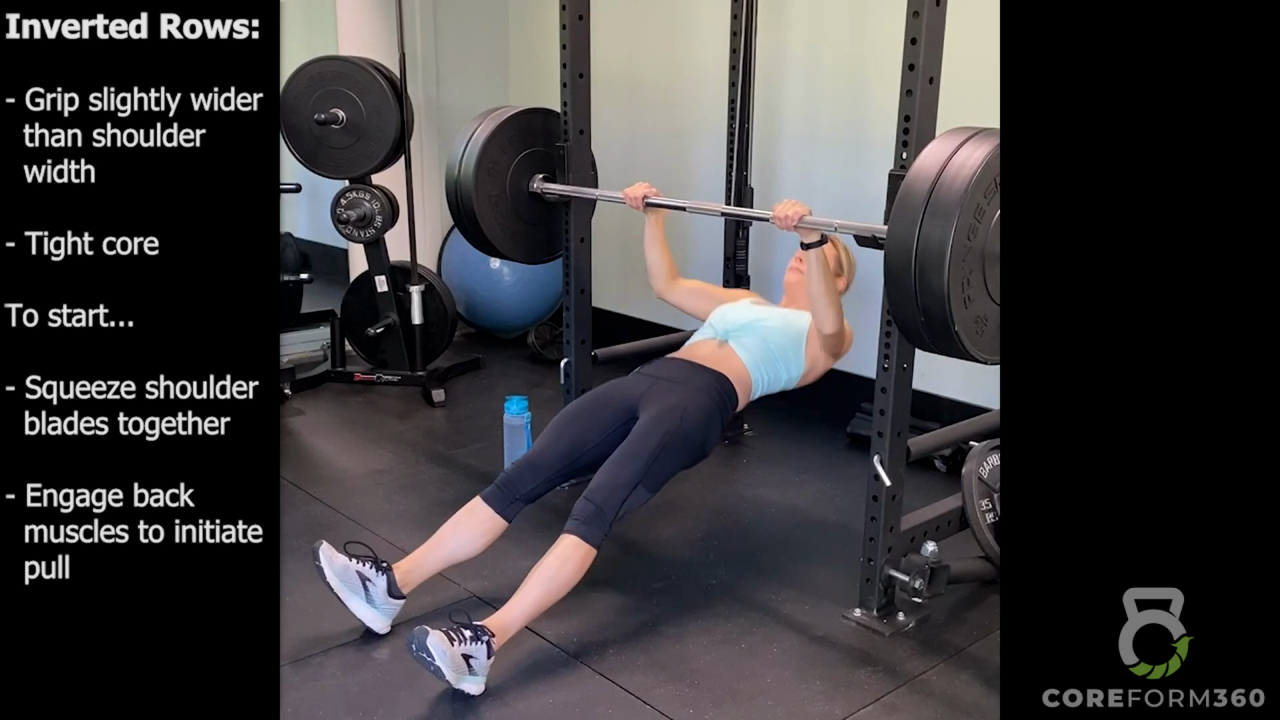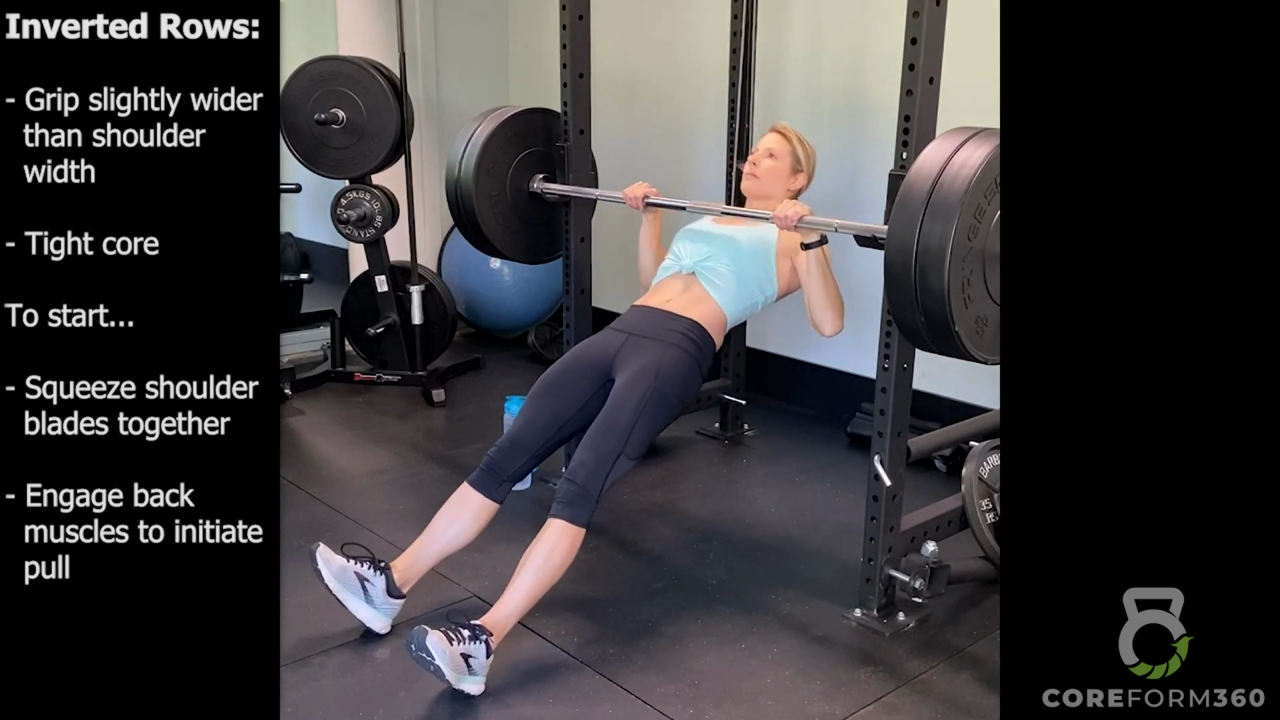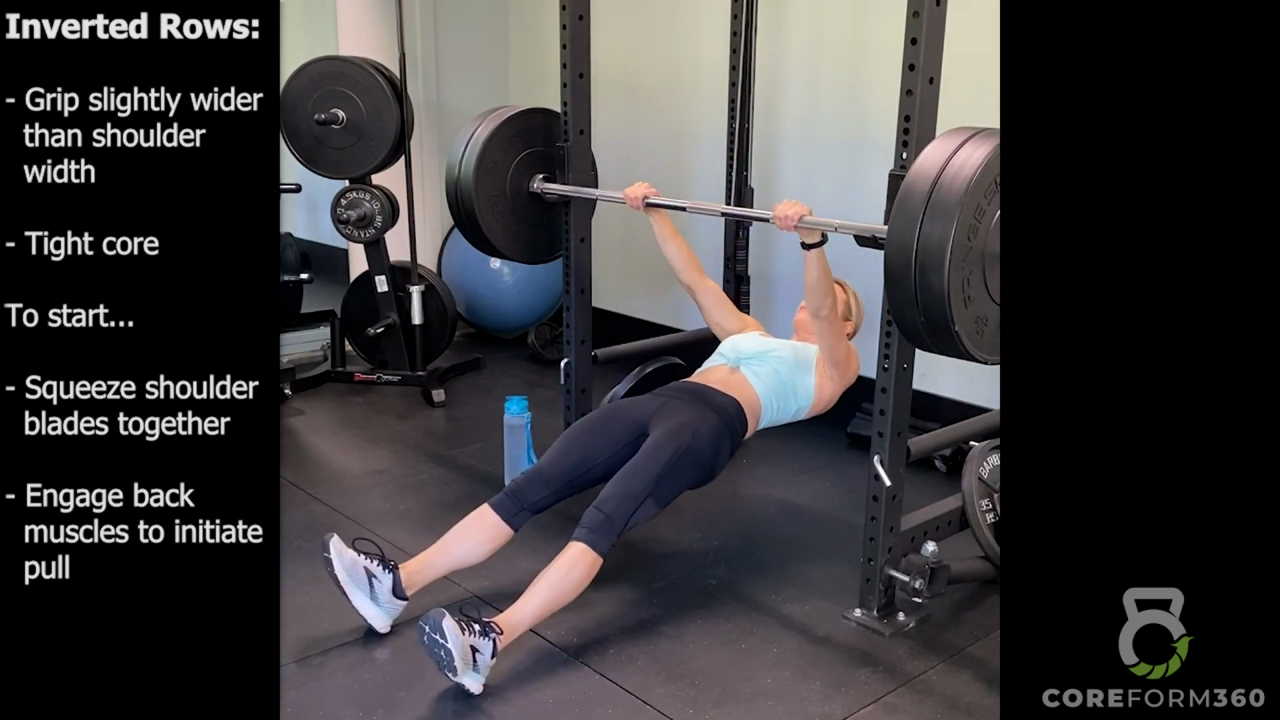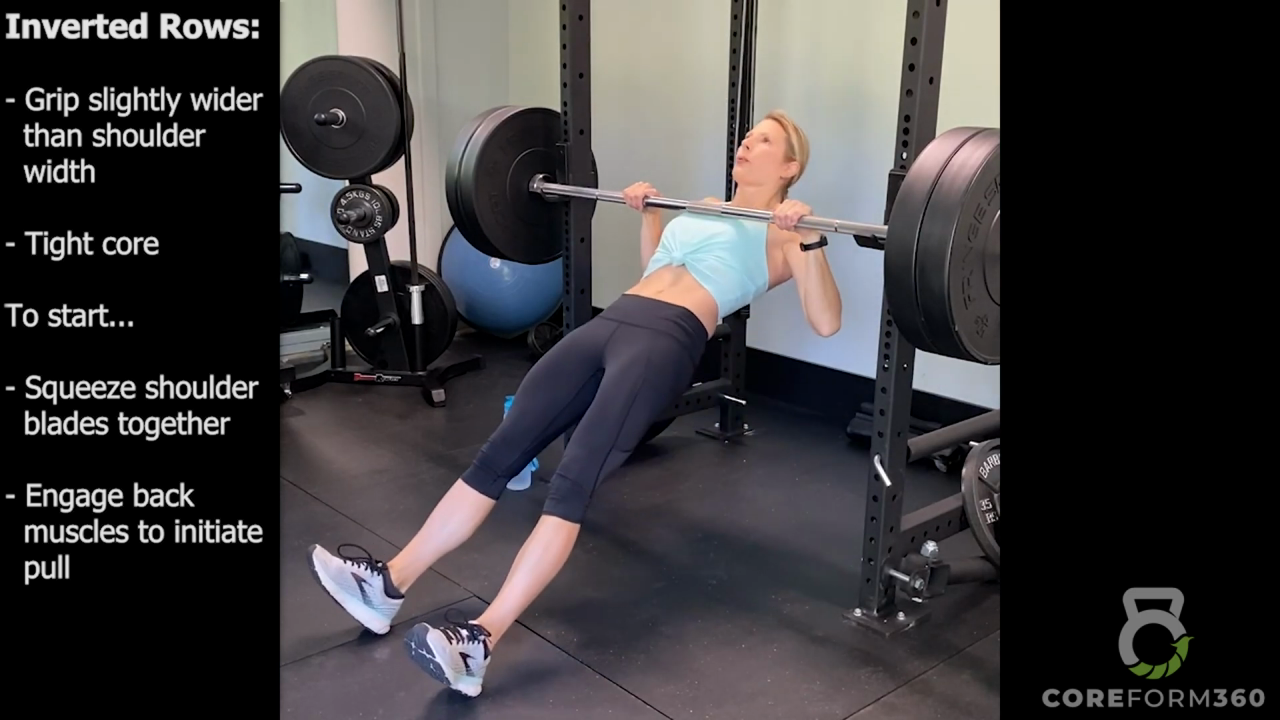
dt=1s
person 1, frame 1
left shoulder: (823, 343)
right shoulder: (751, 303)
left elbow: (831, 329)
right elbow: (665, 285)
left wrist: (814, 239)
right wrist: (653, 214)
left hip: (696, 401)
right hip: (647, 380)
left knee: (593, 511)
right knee: (518, 480)
left ankle: (483, 644)
right ankle: (391, 586)
person 1, frame 2
left shoulder: (793, 243)
right shoulder: (715, 219)
left elbow: (828, 322)
left wrist: (808, 235)
right wrist: (649, 213)
left hip: (675, 351)
right hip: (619, 333)
left knee: (578, 489)
right knee: (504, 459)
left ankle: (481, 642)
right ankle: (389, 585)
person 1, frame 3
left shoulder: (834, 366)
right shoulder: (753, 334)
left elbow: (824, 308)
right elbow: (694, 279)
left wrist: (811, 240)
right wrist: (655, 213)
left hip: (709, 426)
right hip: (659, 402)
left knee: (601, 525)
right knee: (526, 491)
left ankle: (488, 641)
right ankle: (395, 585)
person 1, frame 4
left shoulder: (784, 233)
right shoulder: (705, 210)
left elbow: (826, 322)
left wrist: (810, 239)
right wrist: (649, 213)
left hip: (665, 341)
right hip: (609, 323)
left knee: (572, 483)
right knee: (497, 456)
left ankle: (480, 641)
right ankle: (388, 584)
